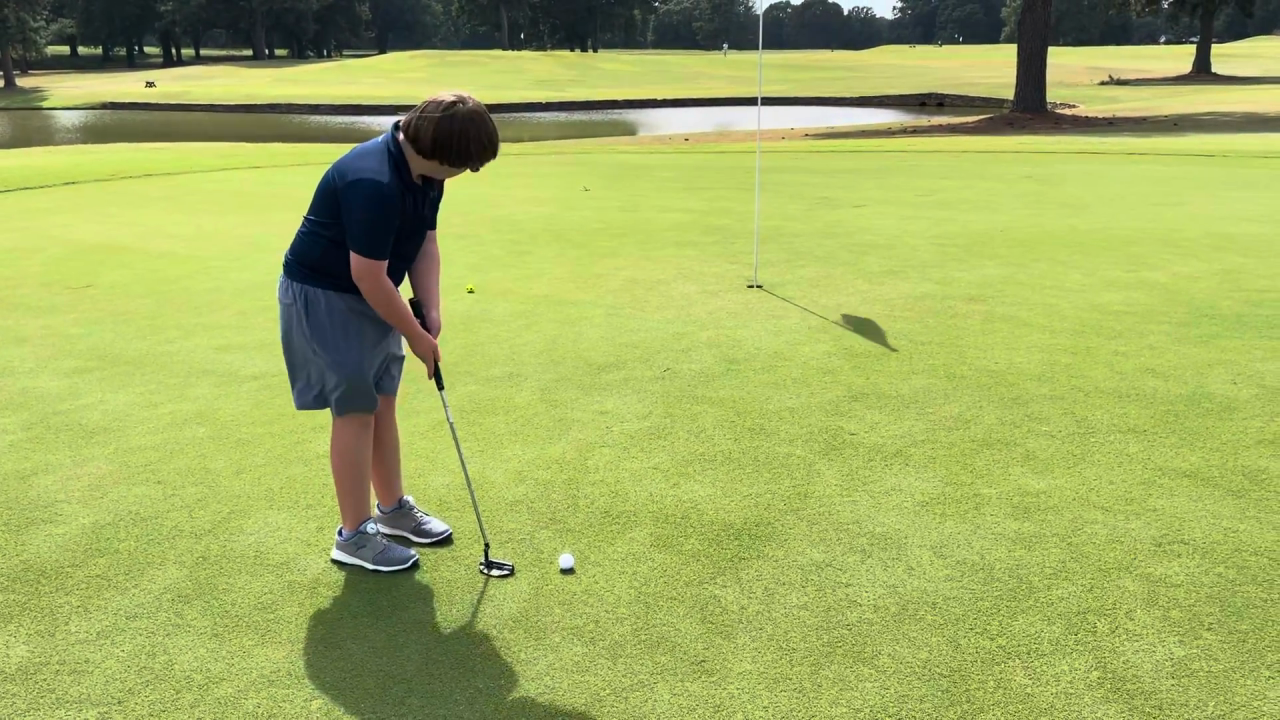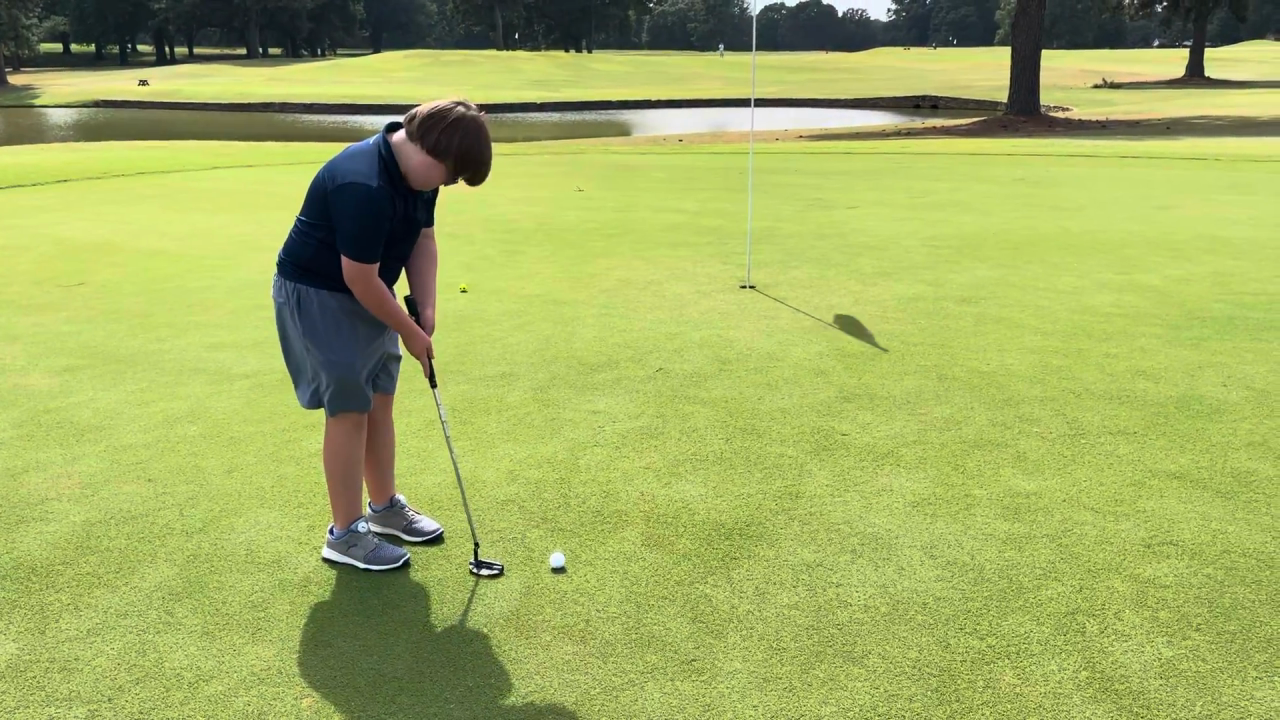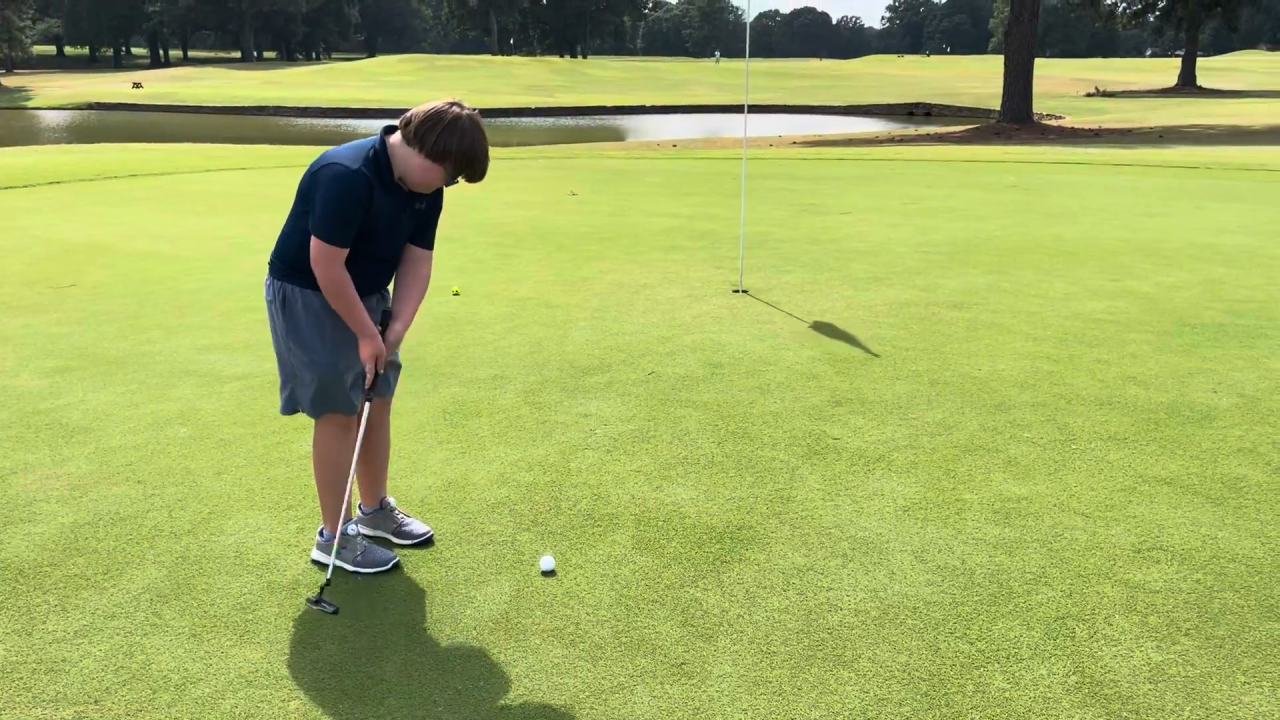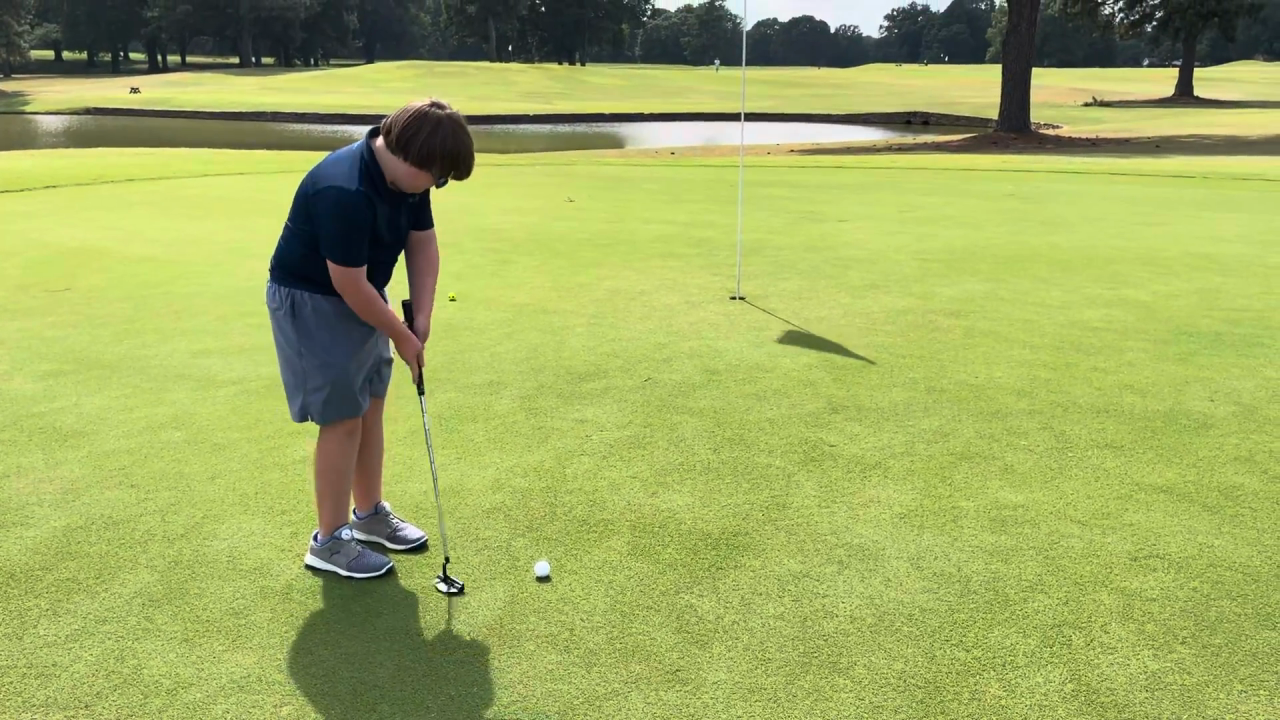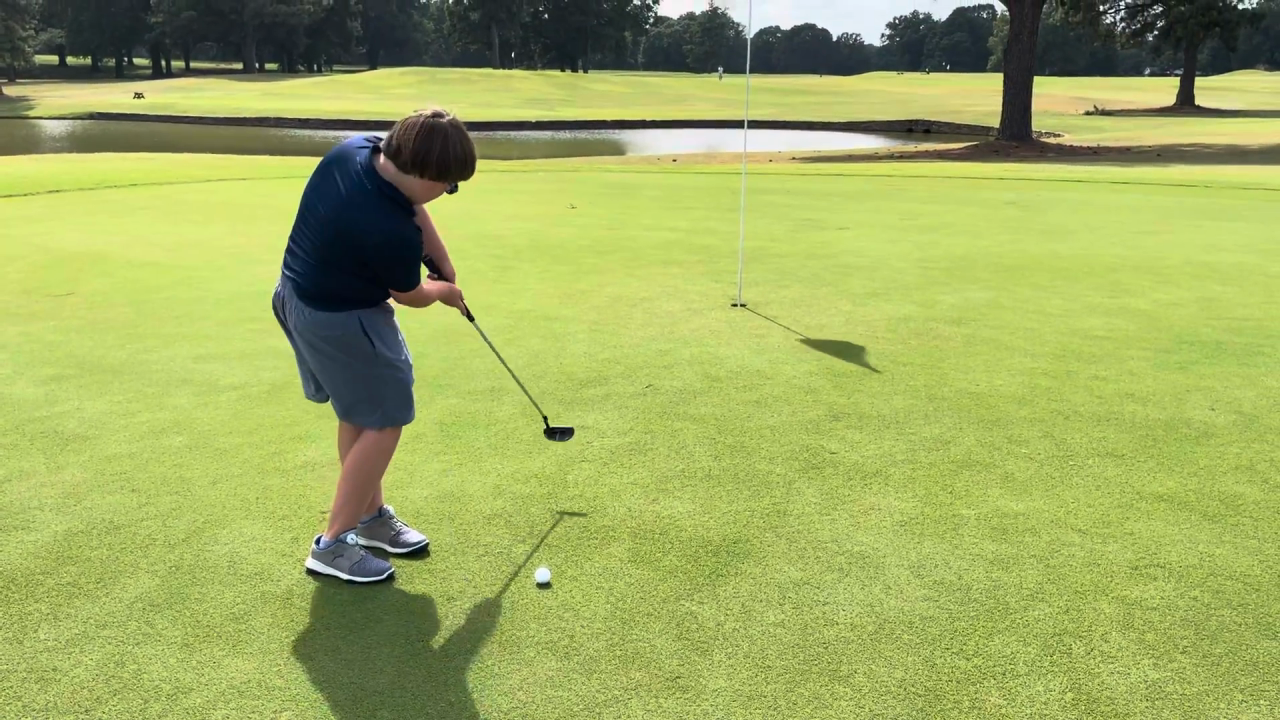
dt=0.4s
person 1, frame 1
left shoulder: (424, 173)
right shoulder: (373, 184)
left elbow: (425, 242)
right elbow: (369, 277)
left wrist: (431, 311)
right wrist: (415, 335)
left hip: (369, 295)
right hip: (323, 295)
left knee: (382, 403)
right knee: (355, 410)
left ankle: (393, 508)
right ankle: (354, 535)
person 1, frame 2
left shoulder: (417, 173)
right shoulder: (363, 186)
left elbow: (422, 239)
right elbow: (360, 278)
left wrist: (426, 309)
right wrist: (408, 331)
left hip: (365, 292)
right hip: (318, 294)
left knee: (379, 400)
right knee: (349, 409)
left ankle: (385, 506)
right ankle: (345, 533)
person 1, frame 3
left shoulder: (425, 189)
right shoulder: (346, 176)
left elbow: (417, 261)
right elbow: (326, 265)
left wrist: (396, 329)
right wrist: (365, 334)
left hip: (369, 295)
right hip: (307, 297)
left knee: (377, 401)
right knee: (338, 412)
left ankle: (375, 509)
right ankle: (335, 535)
person 1, frame 4
left shoulder: (403, 178)
right shoulder: (345, 193)
left elbow: (423, 243)
right elbow: (348, 283)
left wrist: (422, 317)
right wrist: (400, 333)
left hip: (355, 297)
right hip: (310, 301)
left knee: (370, 406)
right knee: (342, 415)
left ankle: (369, 514)
right ankle: (329, 540)
person 1, frame 5
left shoulder: (358, 149)
right shoulder: (392, 233)
right elbow: (409, 295)
left wrist: (445, 265)
right wrist: (442, 290)
left hip: (302, 295)
right hip: (340, 318)
left knee: (360, 412)
right knee: (384, 421)
left ankle: (371, 517)
right ankle: (332, 543)
